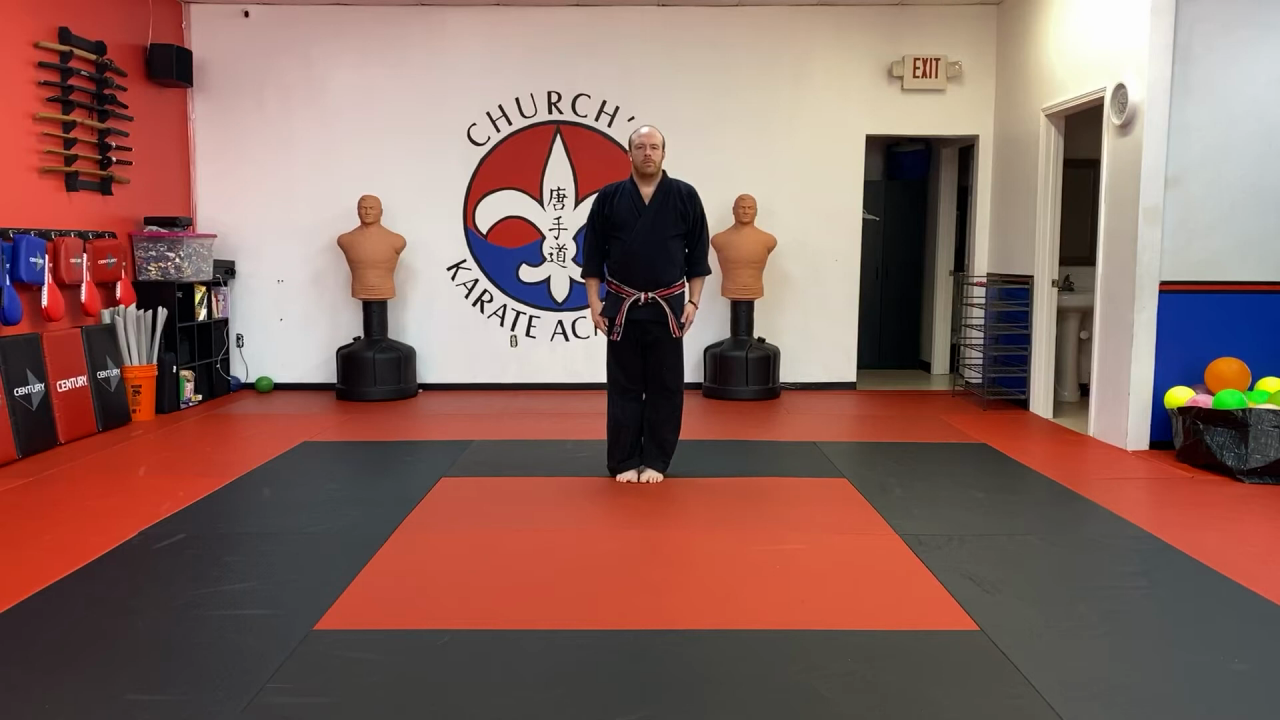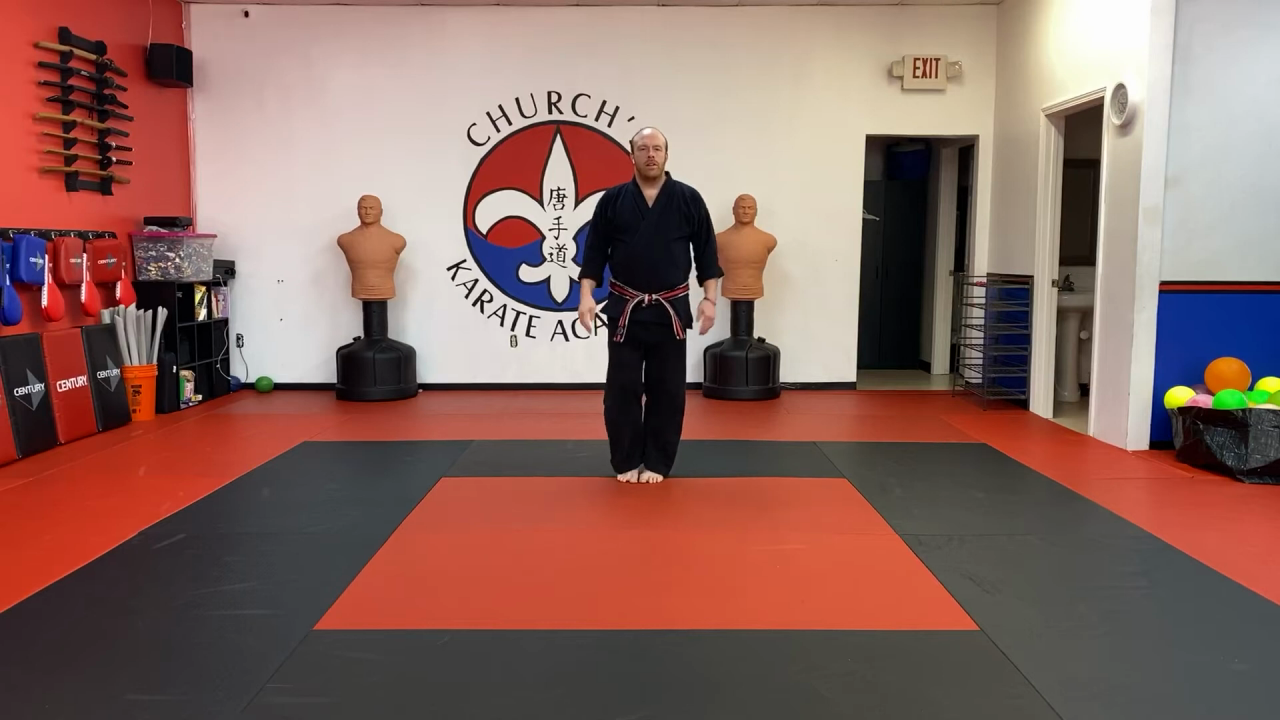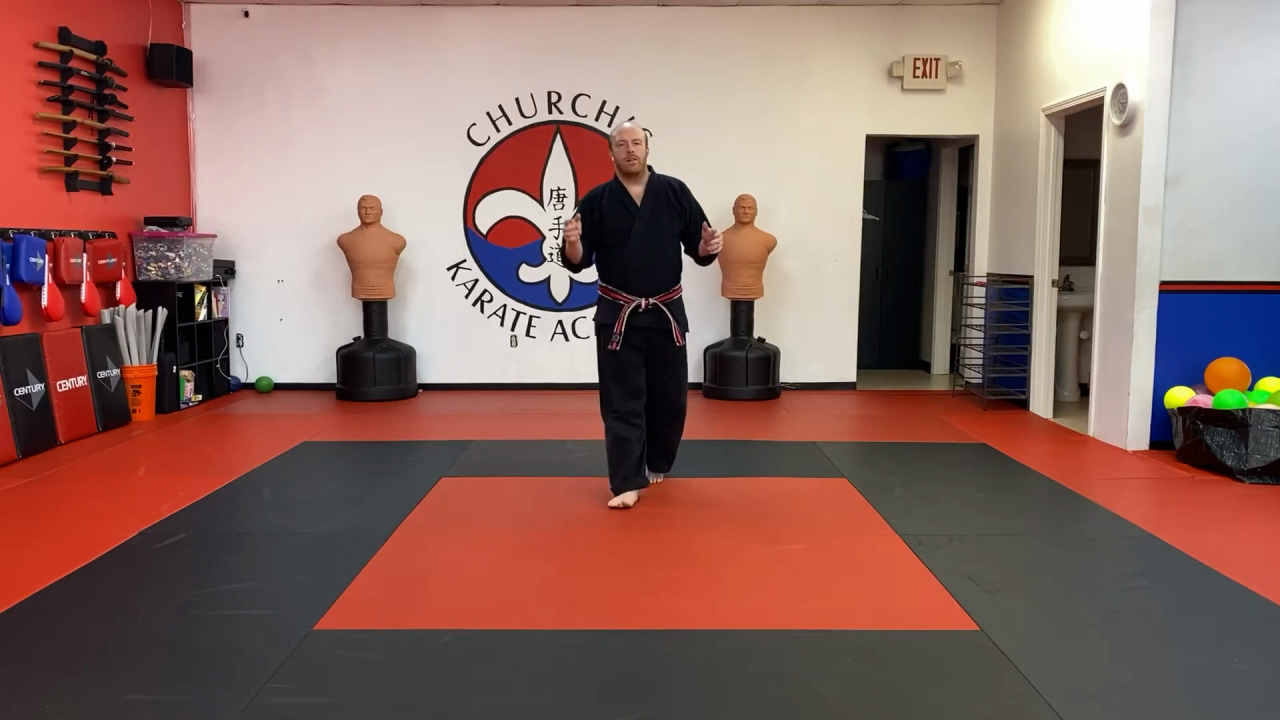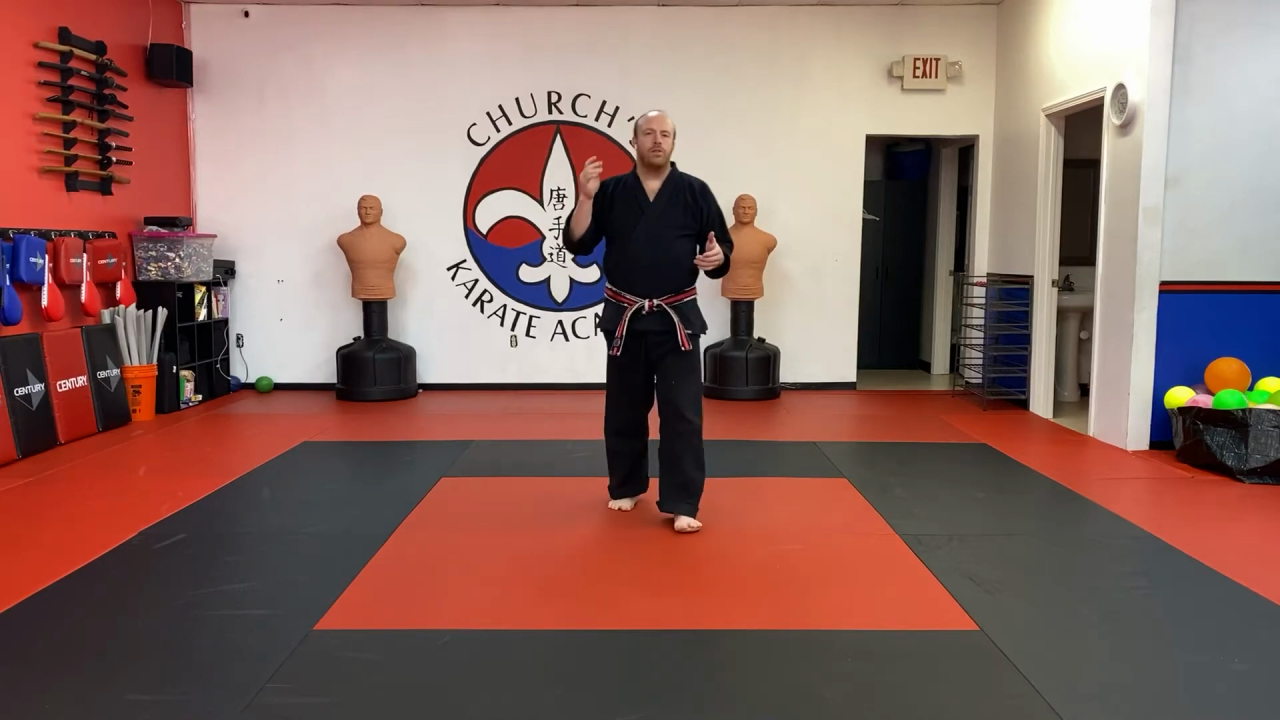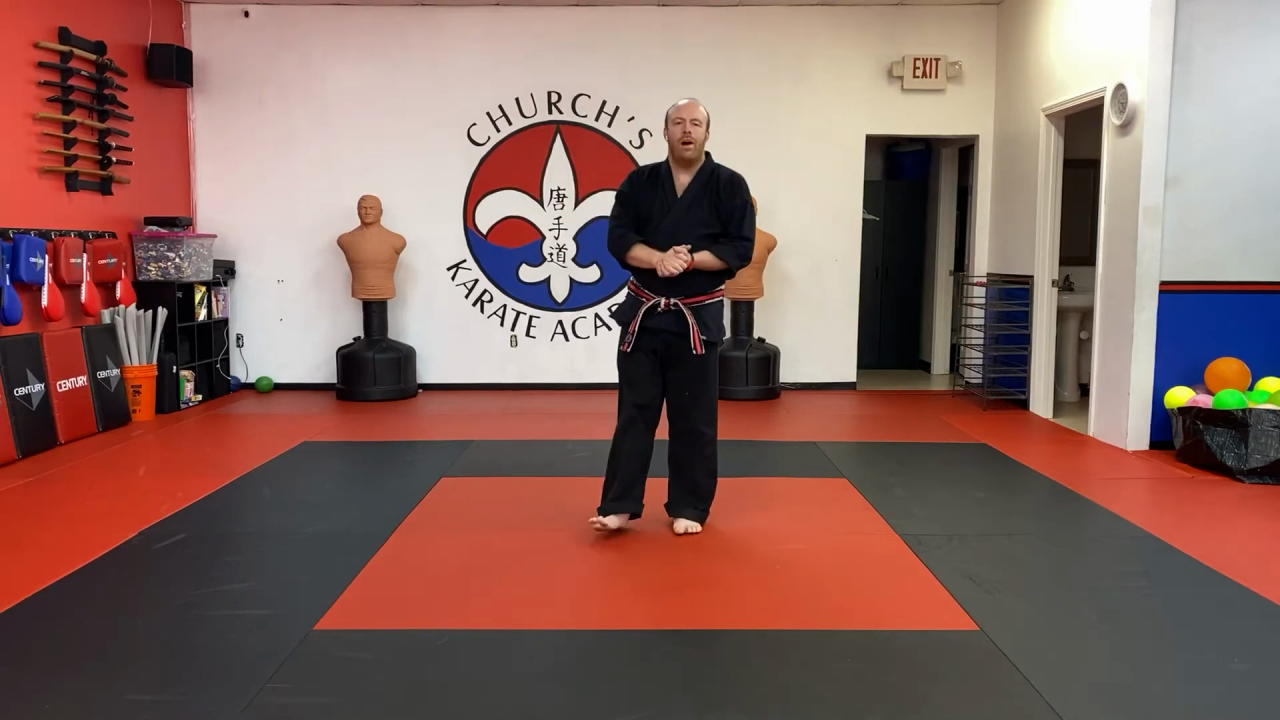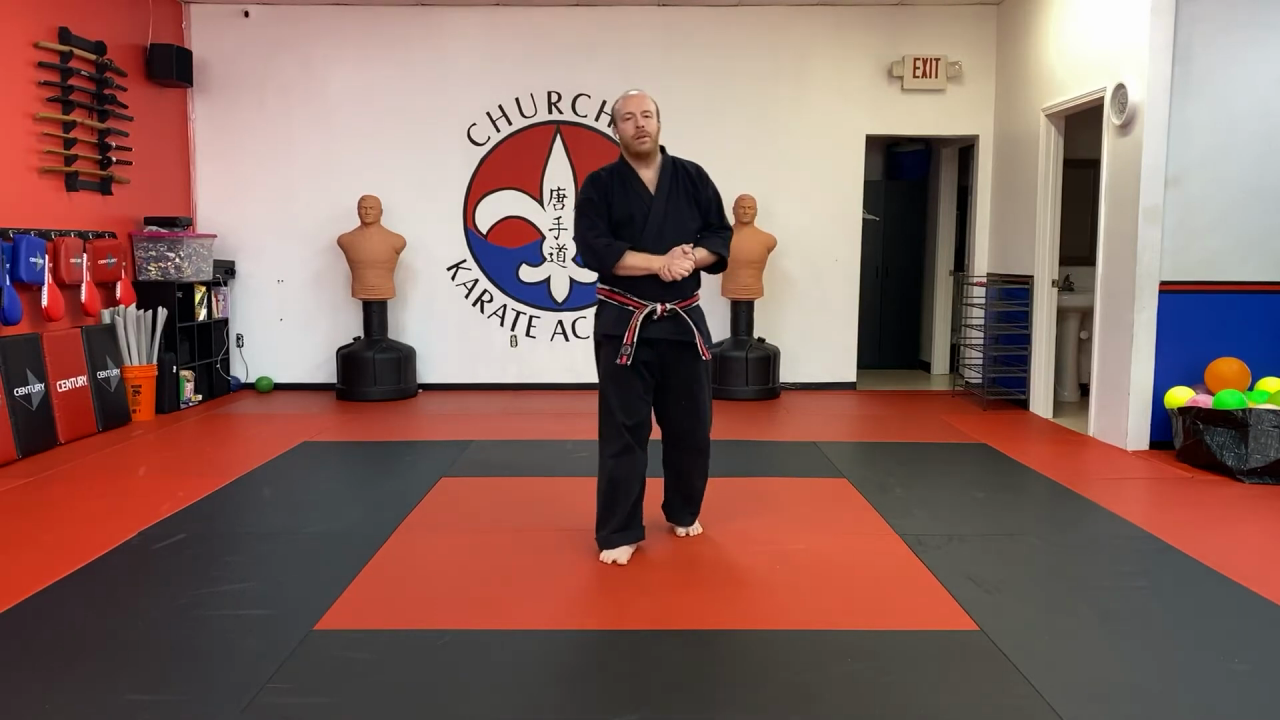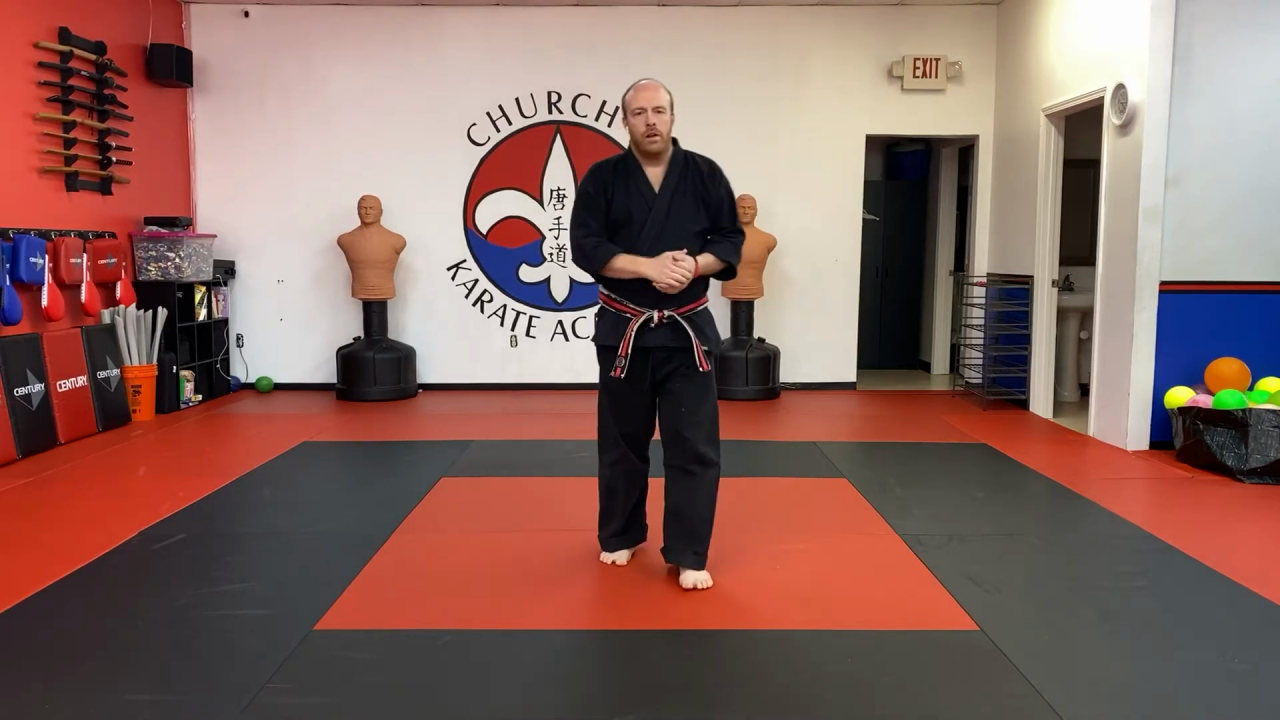
dt=0.7s
person 1, frame 1
left shoulder: (685, 196)
right shoulder: (609, 198)
left elbow: (697, 254)
right elbow: (593, 254)
left wrist: (693, 302)
right wrist: (595, 301)
left hip: (667, 306)
right hip: (622, 307)
left knee: (665, 387)
right knee: (624, 387)
left ankle: (655, 461)
right ankle: (624, 462)
person 1, frame 2
left shoulder: (688, 199)
right shoulder: (613, 200)
left elbow: (705, 251)
right elbow: (595, 251)
left wrist: (709, 296)
right wrist: (587, 293)
left hip: (670, 310)
right hip: (625, 309)
left knee: (667, 391)
right knee: (622, 390)
left ankle: (656, 463)
right ankle: (626, 462)
person 1, frame 3
left shoulder: (675, 193)
right shoulder: (597, 200)
left elbow: (697, 248)
right elbow: (578, 262)
left wrist: (709, 246)
right wrist: (571, 243)
left hip: (666, 312)
right hip: (617, 314)
left knee: (669, 398)
right knee: (622, 402)
left ankle: (658, 463)
right ankle: (627, 482)
person 1, frame 4
left shoulder: (695, 192)
right shoulder: (611, 191)
left elbow: (721, 249)
right elbow: (578, 243)
left wrist: (716, 257)
right wrist: (586, 198)
left hip: (677, 317)
right hip: (625, 317)
left knee: (682, 412)
right knee: (624, 409)
left ankle: (682, 503)
right ankle: (626, 486)
person 1, frame 5
left shoulder: (729, 185)
right shoulder: (640, 181)
left elbow: (739, 249)
right elbow: (618, 239)
left wrist: (689, 260)
right wrist: (658, 259)
left hip: (697, 316)
right hip: (643, 313)
left knee: (694, 418)
right knee: (635, 411)
left ankle: (689, 507)
right ankle: (619, 505)
person 1, frame 6
left shoulder: (692, 177)
right shoulder: (600, 185)
left elbow: (720, 237)
right elbow: (595, 249)
left wrist: (691, 258)
right wrist: (661, 262)
left hip: (683, 321)
right hip: (623, 323)
left knee: (689, 426)
right knee: (622, 431)
left ankle: (683, 512)
right ankle: (620, 532)
person 1, frame 7
left shoulder: (704, 174)
right shoulder: (602, 177)
left elbow: (731, 240)
right elbow: (586, 248)
left wrist: (696, 265)
right wrist: (648, 266)
left hip: (687, 329)
right hip: (623, 329)
left knee: (693, 444)
right knee: (622, 440)
left ankle: (688, 555)
right ankle: (620, 535)
